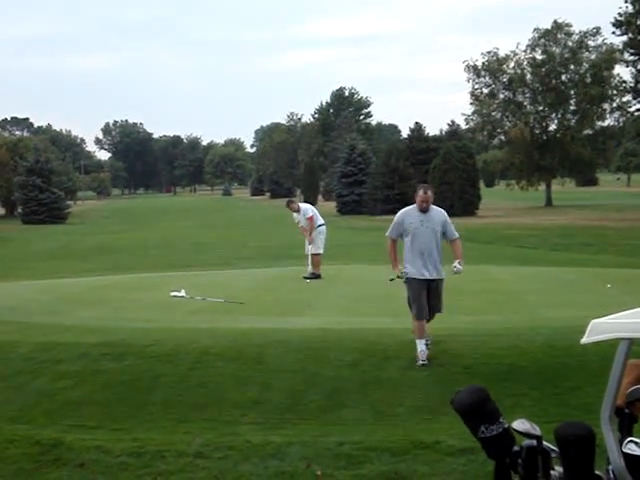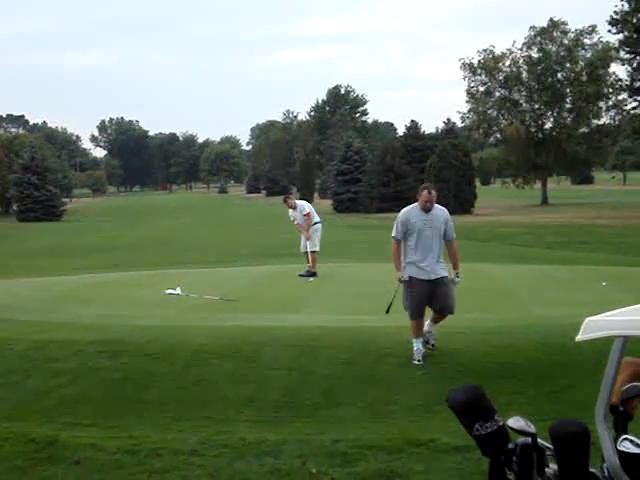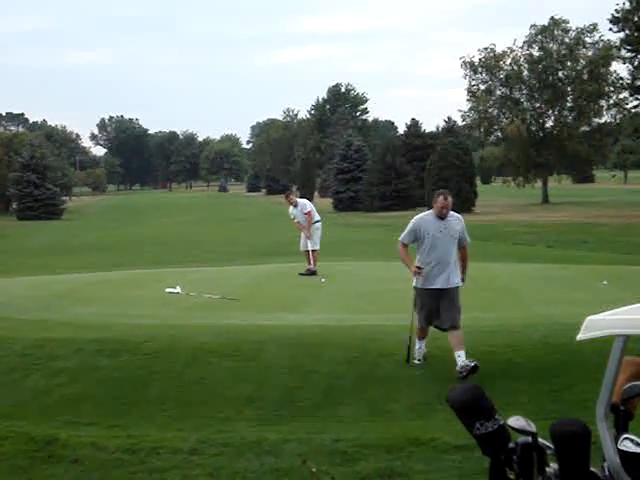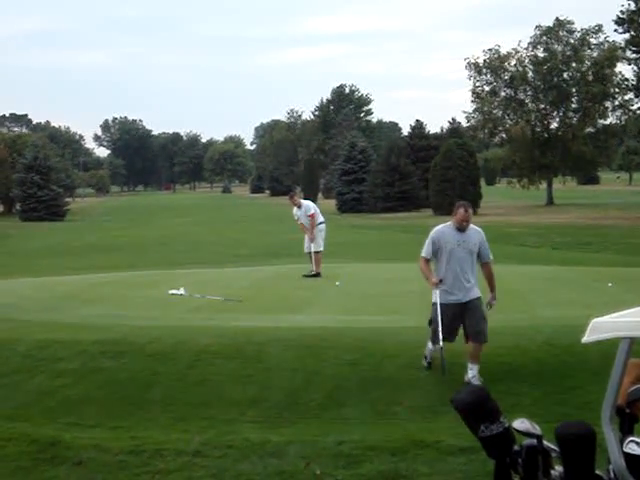
dt=0.2s
person 1, frame 1
left shoulder: (441, 215)
right shoulder: (403, 215)
left elbow: (454, 241)
right elbow: (392, 241)
left wrist: (458, 260)
right wrist: (395, 267)
left hip: (435, 273)
right hip: (413, 273)
left knee: (432, 310)
right knee: (419, 312)
left ankle: (422, 330)
right ankle: (422, 349)
person 1, frame 2
left shoulder: (443, 214)
right shoulder: (406, 215)
left elbow: (450, 243)
right elbow: (396, 242)
left wrist: (456, 269)
right wrist: (398, 269)
left hip: (439, 273)
right hip: (414, 274)
left knee: (445, 308)
right knee: (416, 314)
left ankle: (429, 328)
right ankle: (418, 348)
person 1, frame 3
left shoulder: (458, 221)
right shoulder: (419, 221)
left elbow: (463, 248)
right elbow: (402, 245)
left wrist: (463, 273)
right wrist: (411, 265)
left hip: (451, 283)
right hip: (425, 283)
left knee: (453, 323)
right knee: (423, 321)
left ankle: (461, 363)
right ankle: (420, 348)
person 1, frame 4
left shoulder: (478, 234)
right shoulder: (438, 234)
left elbow: (486, 264)
right elbow: (423, 261)
left wrist: (493, 292)
right wrist: (431, 278)
left hip: (471, 296)
right hip: (444, 297)
left knee: (477, 336)
right knee: (439, 335)
left ankle: (473, 373)
right ankle: (431, 346)
